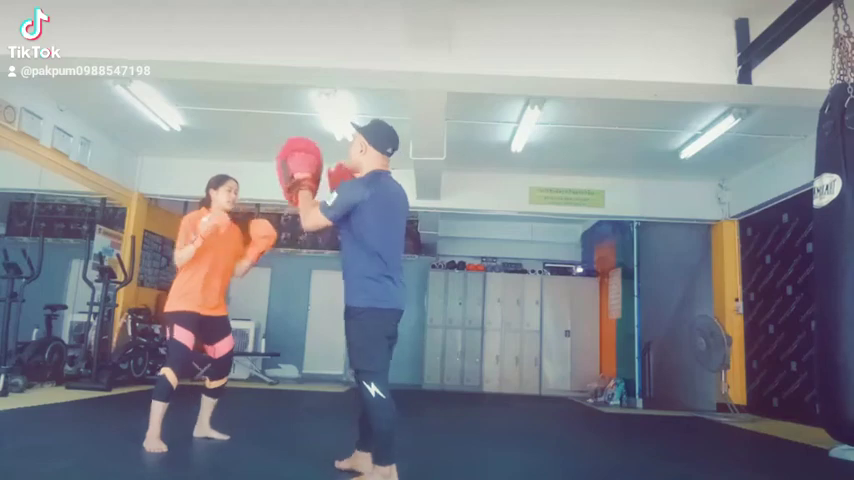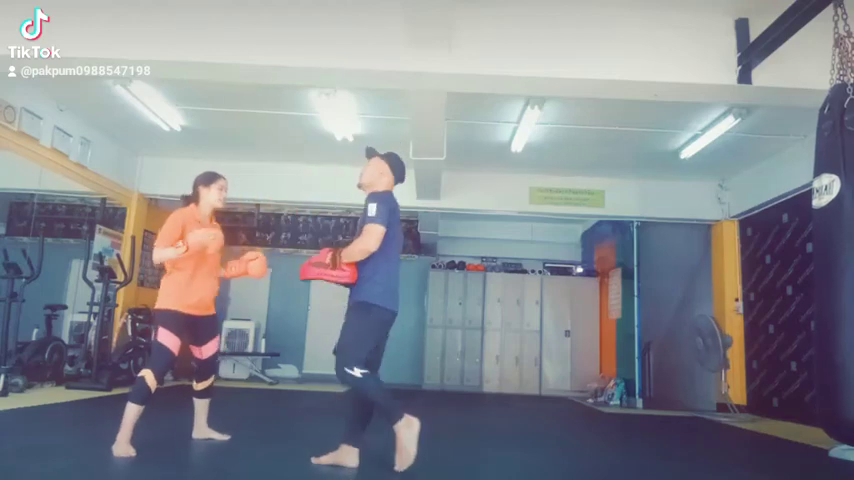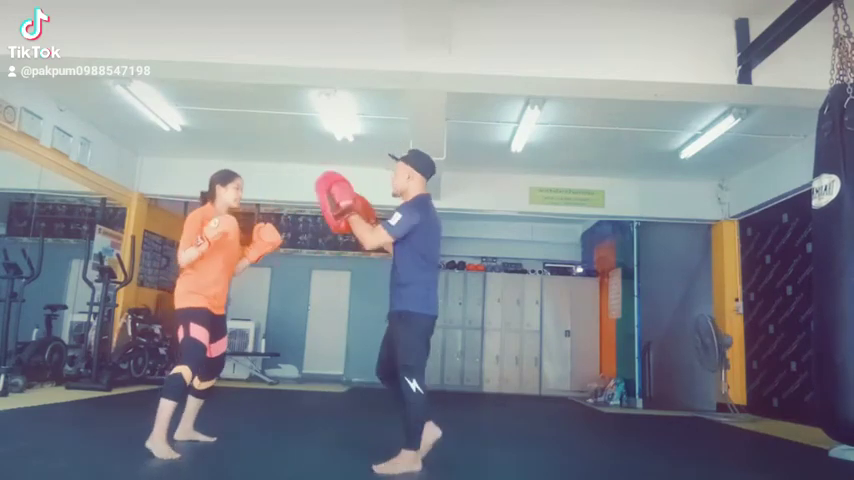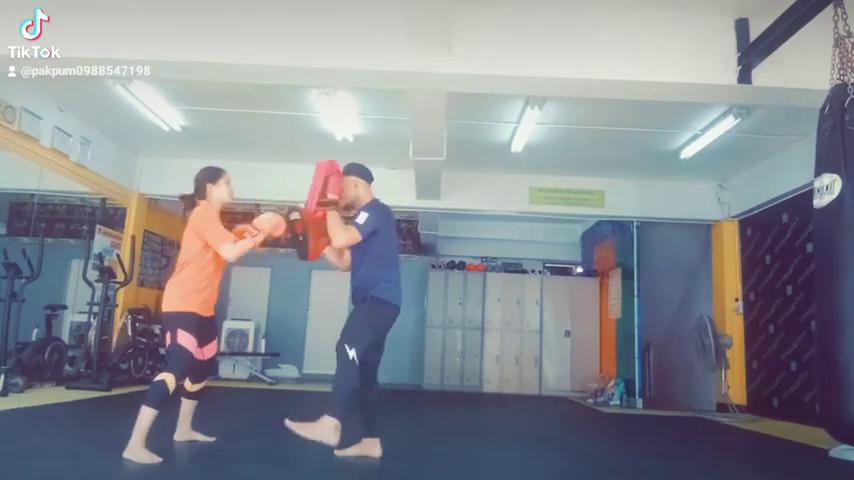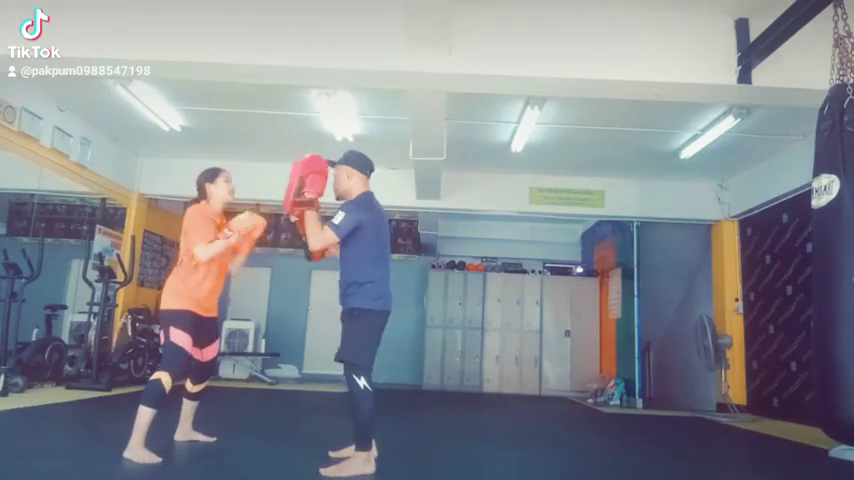
dt=1s
person 1, frame 1
left shoulder: (357, 187)
right shoulder: (395, 191)
left elbow: (309, 222)
left wrist: (303, 186)
left hip: (367, 303)
right hip: (389, 302)
left knee: (372, 383)
right knee: (370, 381)
person 1, frame 2
left shoulder: (378, 199)
right shoulder: (387, 204)
left elbow: (370, 244)
left wrist: (337, 258)
right wrist: (342, 262)
left hip: (371, 301)
right hip: (381, 302)
left knee: (348, 367)
right knee: (361, 372)
left ankle: (401, 422)
right ankle: (349, 448)
person 1, frame 3
left shoulder: (414, 209)
right shoulder: (421, 210)
left elbow: (371, 240)
right elbow: (395, 246)
left wrist: (349, 213)
right wrist: (362, 219)
left hip: (412, 308)
right hip: (411, 307)
left knee: (409, 377)
right knee: (386, 371)
left ankle: (411, 454)
right ankle: (425, 427)
person 1, frame 4
left shoulder: (374, 211)
right shoulder: (362, 218)
left elbow: (342, 238)
right elbow: (344, 263)
left wrist: (330, 210)
right wrist: (323, 244)
left hip: (380, 299)
right hip: (371, 300)
left knee: (348, 347)
right knee: (366, 368)
left ankle: (331, 424)
right ankle: (370, 440)
person 1, frame 5
left shoulder: (356, 207)
right shoulder: (369, 208)
left elbow: (317, 242)
right elbow: (341, 247)
left wrist: (309, 208)
right wrist: (311, 214)
left hip: (365, 305)
right hip: (364, 304)
left knee: (357, 375)
right knee: (356, 375)
right ankle: (365, 443)
person 2, frame 1
left shoulder: (234, 231)
right shoulder: (192, 219)
left elbow: (237, 270)
right elbow: (180, 260)
left wrist: (257, 248)
right wrist: (202, 234)
left hip: (214, 308)
right hip: (185, 304)
left knee: (222, 365)
right knee: (177, 362)
left ankle: (203, 426)
right ankle: (153, 434)
person 2, frame 2
left shoulder: (215, 228)
right shoulder: (180, 217)
right elbow: (157, 255)
left wrist: (240, 267)
right wrist: (188, 245)
left hip: (204, 308)
right hip: (174, 304)
left knee: (208, 366)
right knee: (159, 365)
left ankle: (201, 427)
right ankle: (123, 438)
person 2, frame 3
left shoulder: (232, 224)
right shoulder: (198, 217)
left elbow: (234, 268)
right elbow: (183, 260)
left wrist: (258, 249)
right wrist: (208, 238)
left hip: (215, 304)
right hip: (192, 300)
left knee: (213, 365)
right knee: (191, 361)
left ankle: (185, 429)
right ankle: (157, 437)
person 2, frame 4
left shoulder: (213, 218)
right shoulder: (204, 214)
left elbow: (224, 256)
right elbow: (229, 253)
left wrist: (248, 239)
right wrist: (259, 233)
left hip: (202, 307)
right hip: (182, 304)
left knee: (204, 366)
right knee: (178, 368)
left ankle: (183, 429)
right ankle: (135, 444)
person 2, frame 5
left shoulder: (223, 223)
right shoulder: (197, 213)
left elbow: (232, 267)
right elbow: (202, 255)
left wrist: (246, 241)
right wrist: (234, 235)
left hip: (206, 307)
right hip: (180, 303)
left knee: (205, 367)
right knee: (174, 367)
left ankle: (184, 429)
right ankle: (135, 445)
